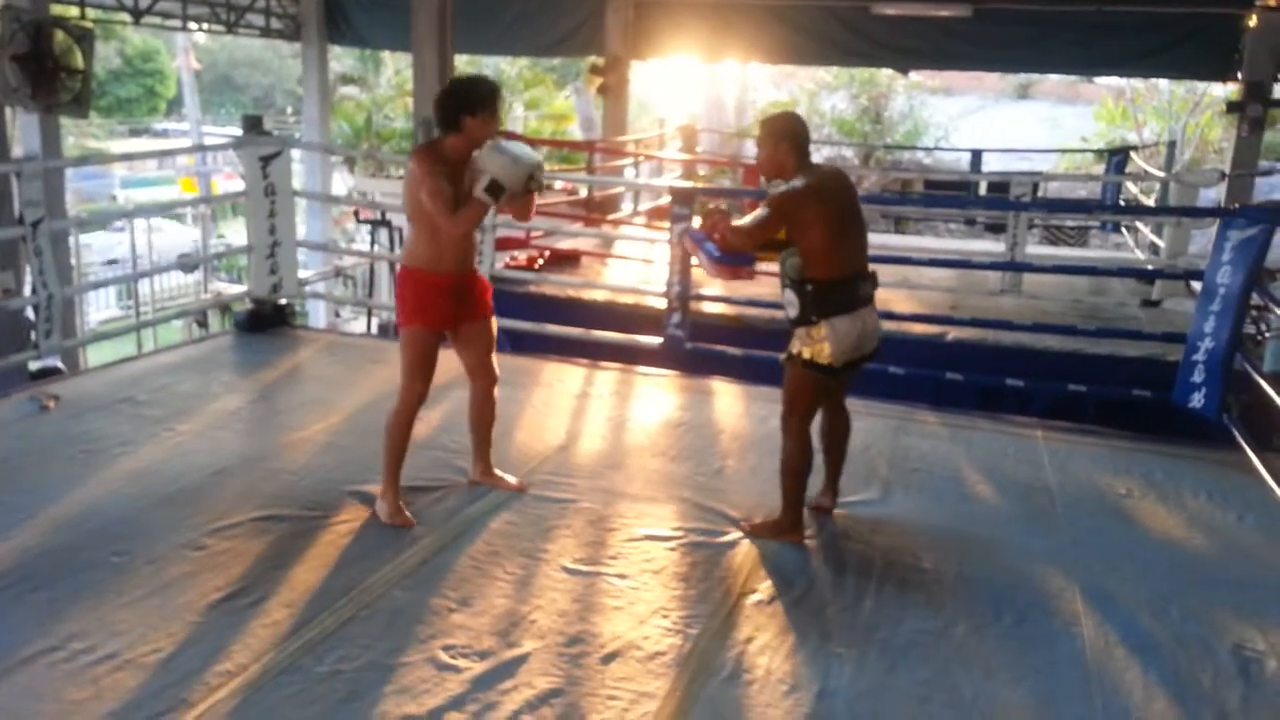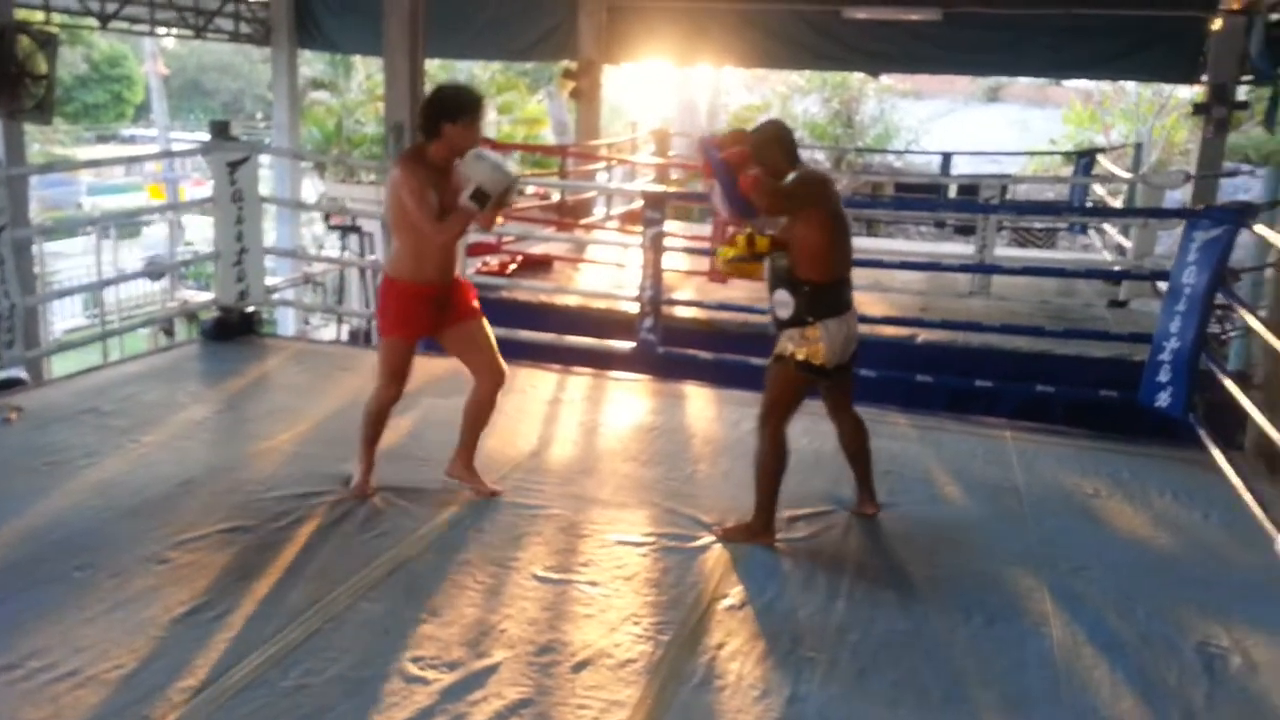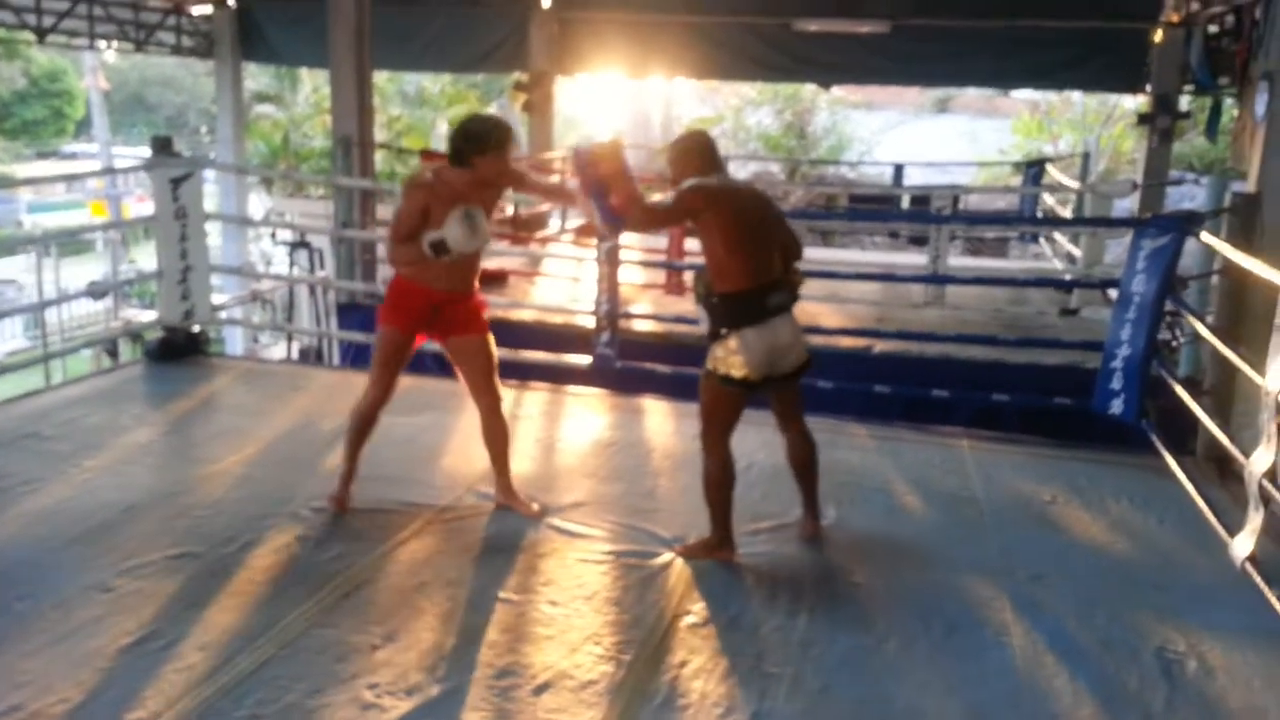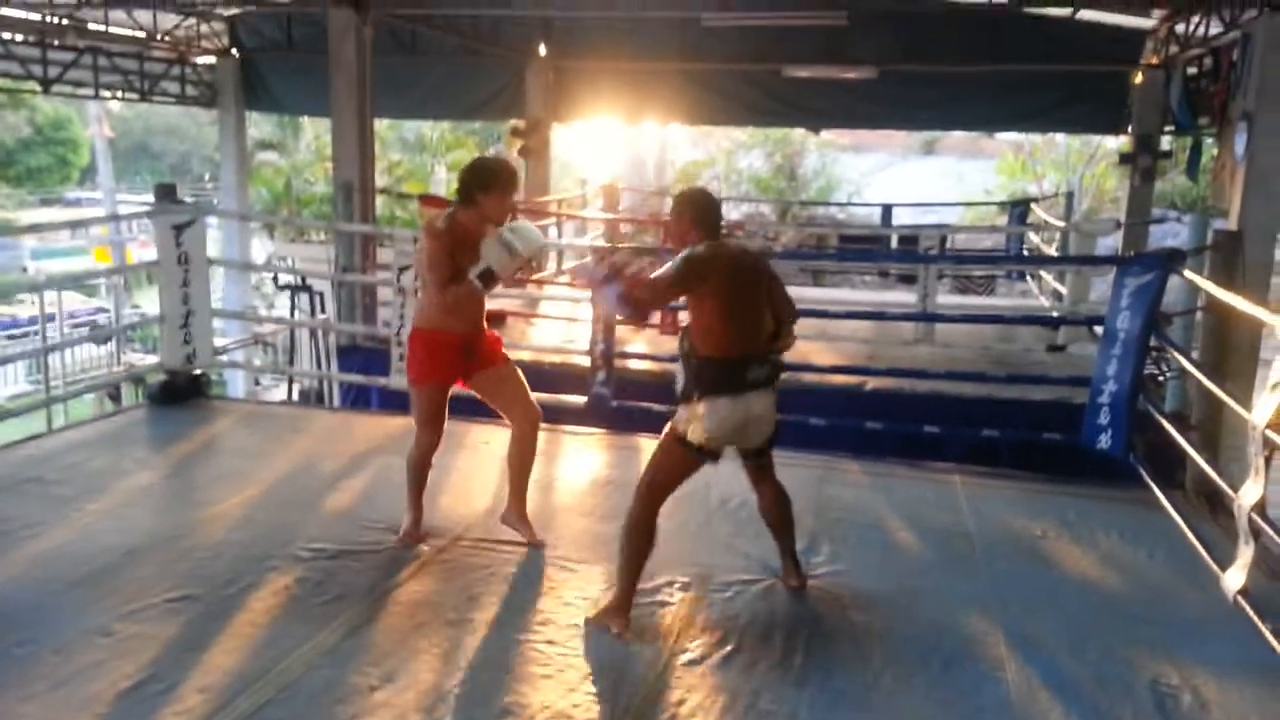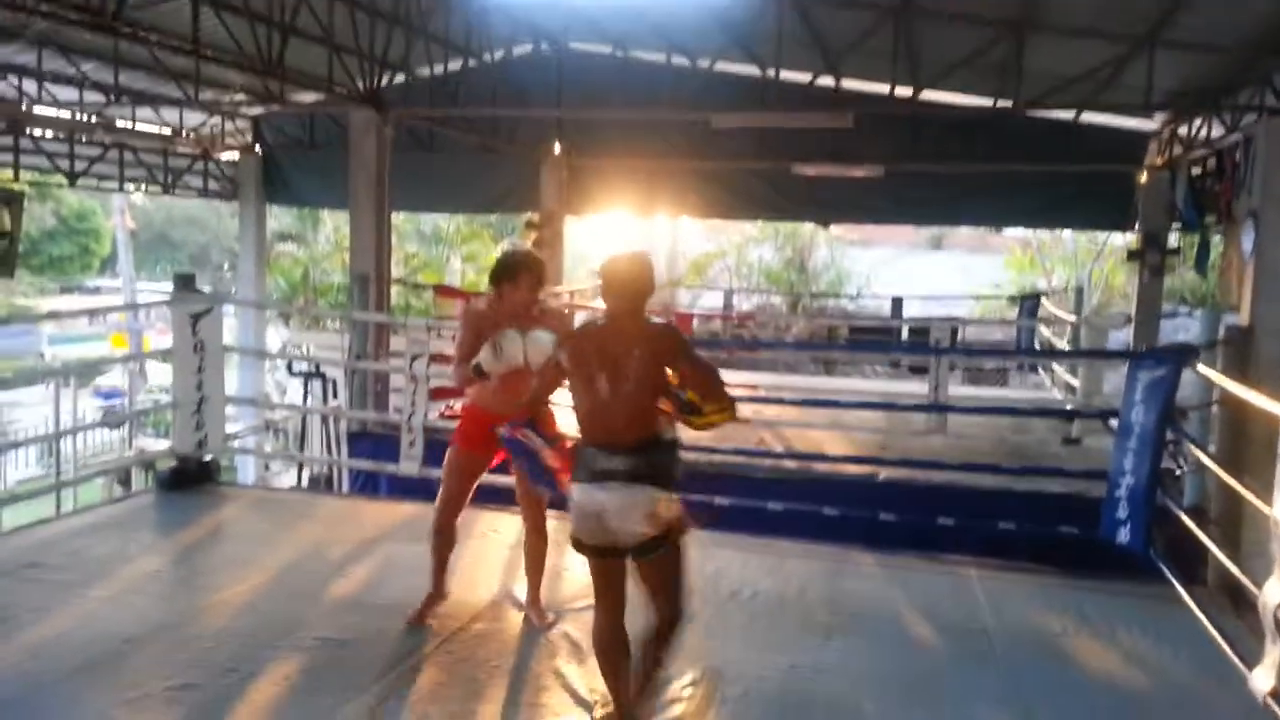
dt=0.4s
person 1, frame 1
left shoulder: (793, 194)
right shoulder: (835, 179)
left elbow: (744, 238)
left wrist: (718, 226)
right wrist: (771, 233)
left hip: (824, 325)
right hip: (860, 313)
left knee: (794, 423)
right knee: (833, 403)
left ankle: (789, 522)
right ankle: (829, 490)
person 1, frame 2
left shoulder: (801, 185)
right shoulder: (816, 184)
left elbow: (764, 199)
right wrist: (760, 247)
left hip: (812, 326)
right hip: (838, 318)
left knee: (771, 423)
right knee: (842, 410)
left ankle: (761, 525)
right ankle: (866, 495)
person 1, frame 3
left shoulder: (701, 193)
right shoulder: (756, 197)
left elbow: (646, 217)
right elbow: (793, 249)
left wrist: (618, 188)
left hip: (741, 336)
right hip: (783, 326)
left knee: (714, 440)
right knee: (793, 425)
left ankle: (720, 540)
right ankle: (811, 516)
person 1, frame 4
left shoulder: (699, 259)
right shoulder: (754, 261)
left elbow: (644, 298)
right elbow: (787, 315)
left wrist: (621, 279)
left hip: (713, 402)
right hip: (759, 396)
left knee: (646, 502)
right knee: (766, 481)
left ankle: (621, 606)
right ankle: (792, 568)
person 1, frame 5
left shoulder: (574, 342)
right shoulder: (662, 337)
left elbow: (531, 401)
right elbow: (712, 394)
left hip: (590, 488)
right hip: (644, 491)
left knee: (608, 610)
right knee: (667, 612)
person 2, frame 1
left shoulder: (478, 160)
right shoulder: (426, 162)
left elbow: (521, 212)
right elbow: (457, 225)
left wrist: (524, 178)
right wrist: (493, 187)
left hip: (467, 282)
right hip: (424, 285)
left knee: (486, 379)
right knee: (413, 391)
left ankle: (482, 467)
right ankle: (388, 492)
person 2, frame 2
left shoulder: (455, 167)
right shoulder: (410, 170)
left elbow: (484, 222)
right elbow: (441, 233)
left wrist: (497, 194)
right wrist: (478, 195)
left hip: (450, 290)
right hip: (406, 293)
left knee: (492, 374)
right knee: (389, 390)
left ankle: (463, 463)
right ankle: (365, 467)
person 2, frame 3
left shoulder: (499, 181)
right shoulder: (424, 187)
left elbow: (544, 191)
right elbow: (394, 254)
left wrist: (577, 192)
right wrist: (440, 244)
left hip: (460, 302)
right hip: (411, 294)
left knee: (490, 399)
right knee: (377, 392)
left ankle: (505, 489)
right ankle: (346, 477)
person 2, frame 4
left shoulder: (489, 228)
right shoulder: (440, 235)
right elbow: (444, 300)
left hip: (477, 339)
right hip: (433, 344)
left knee: (528, 417)
right knee: (428, 438)
left ankle: (516, 510)
right ankle: (413, 515)
person 2, frame 5
left shoulder: (552, 319)
right shoulder: (477, 315)
right elbow: (459, 377)
left wrist: (551, 363)
right wrist: (484, 367)
left hip: (529, 423)
right hip: (481, 419)
left knee: (535, 518)
right knee: (446, 508)
left ankle: (533, 599)
right ankle: (436, 587)
